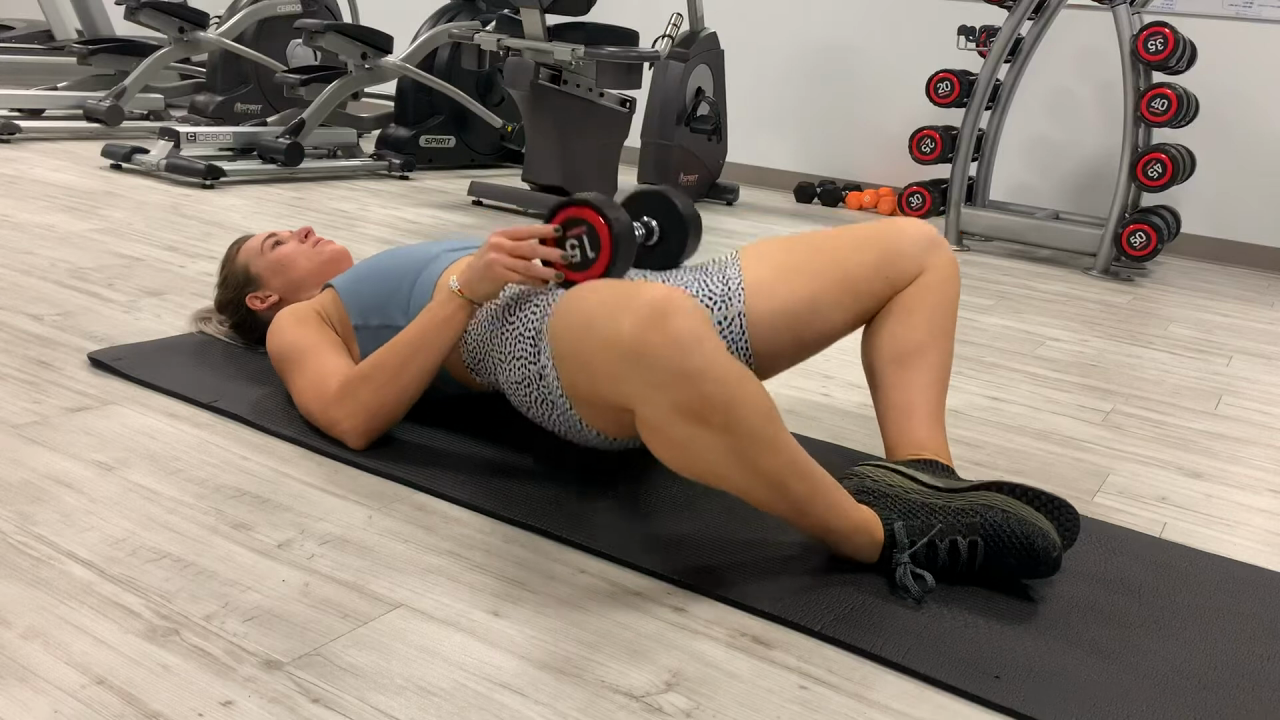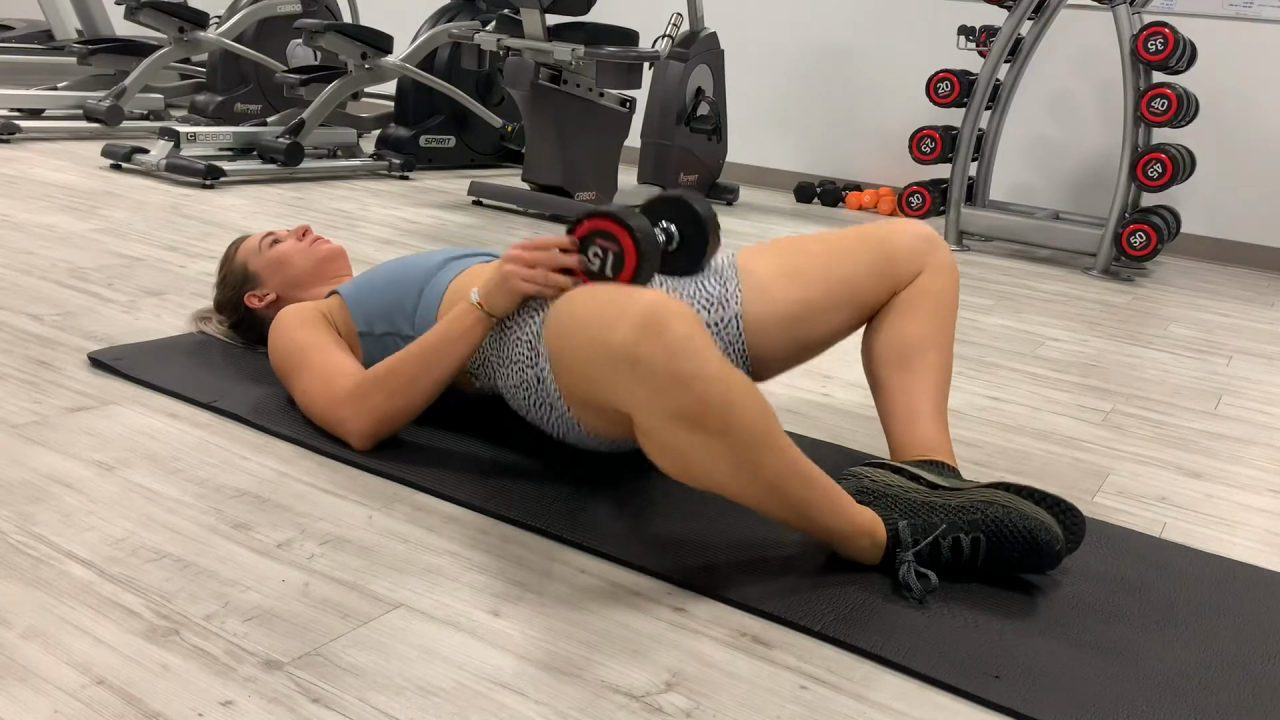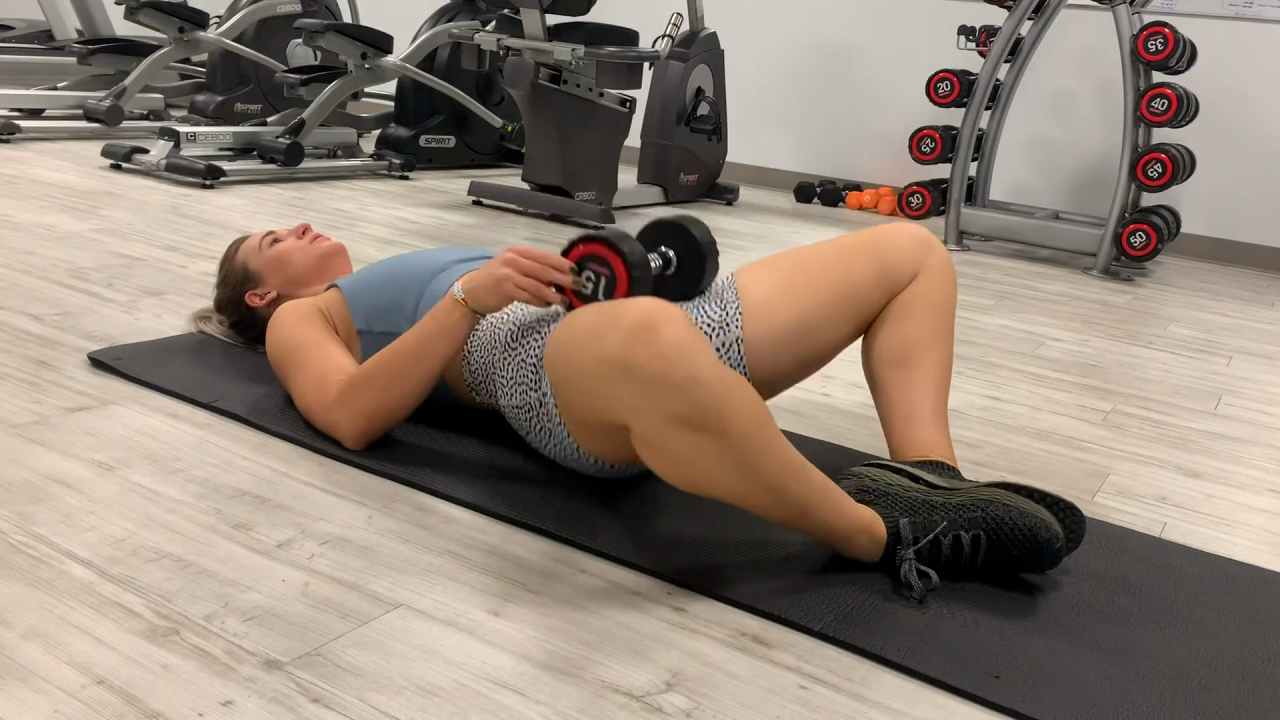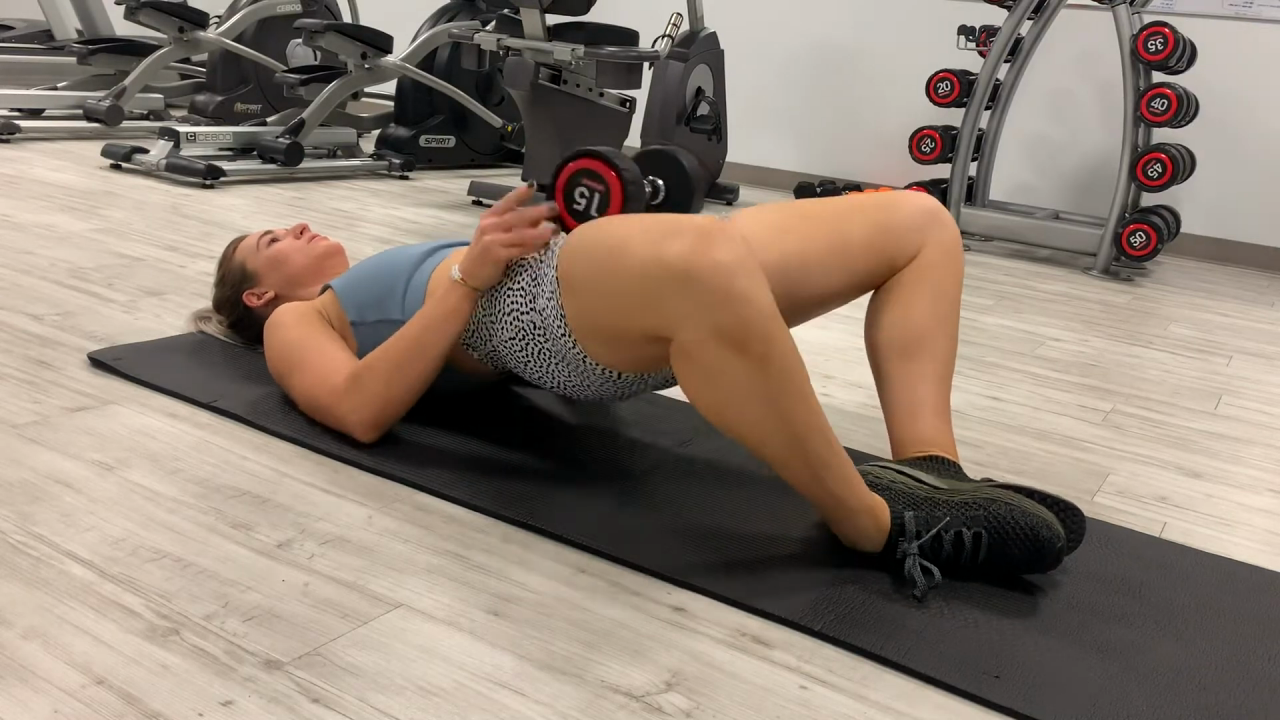
dt=1s
person 1, frame 1
left shoulder: (394, 283)
right shoulder: (301, 324)
right elbow: (354, 418)
right wrist: (466, 287)
left hip: (631, 288)
right hip: (530, 327)
left knee: (914, 246)
right knee: (658, 330)
left ankle: (919, 476)
right ankle: (881, 534)
person 1, frame 2
left shoulder: (398, 284)
right shoulder: (300, 326)
right elbow: (362, 416)
right wrist: (487, 300)
left hip: (643, 295)
right hip: (541, 337)
left knee: (914, 248)
right knee: (648, 336)
left ankle: (924, 475)
right ankle: (882, 534)
person 1, frame 3
left shoulder: (395, 283)
right shoulder: (300, 322)
right elbow: (353, 416)
right wrist: (471, 296)
left hip: (642, 316)
right hip: (534, 350)
left knee: (910, 250)
right knee: (644, 342)
left ankle: (923, 476)
right ankle: (882, 532)
person 1, frame 4
left shoulder: (389, 278)
right shoulder: (295, 324)
right elbow: (363, 410)
left wrist: (620, 223)
right wrist: (470, 273)
left hip: (619, 284)
right hip: (540, 299)
left knee: (916, 223)
right knee: (700, 258)
left ankle: (926, 470)
right ankle: (884, 527)
